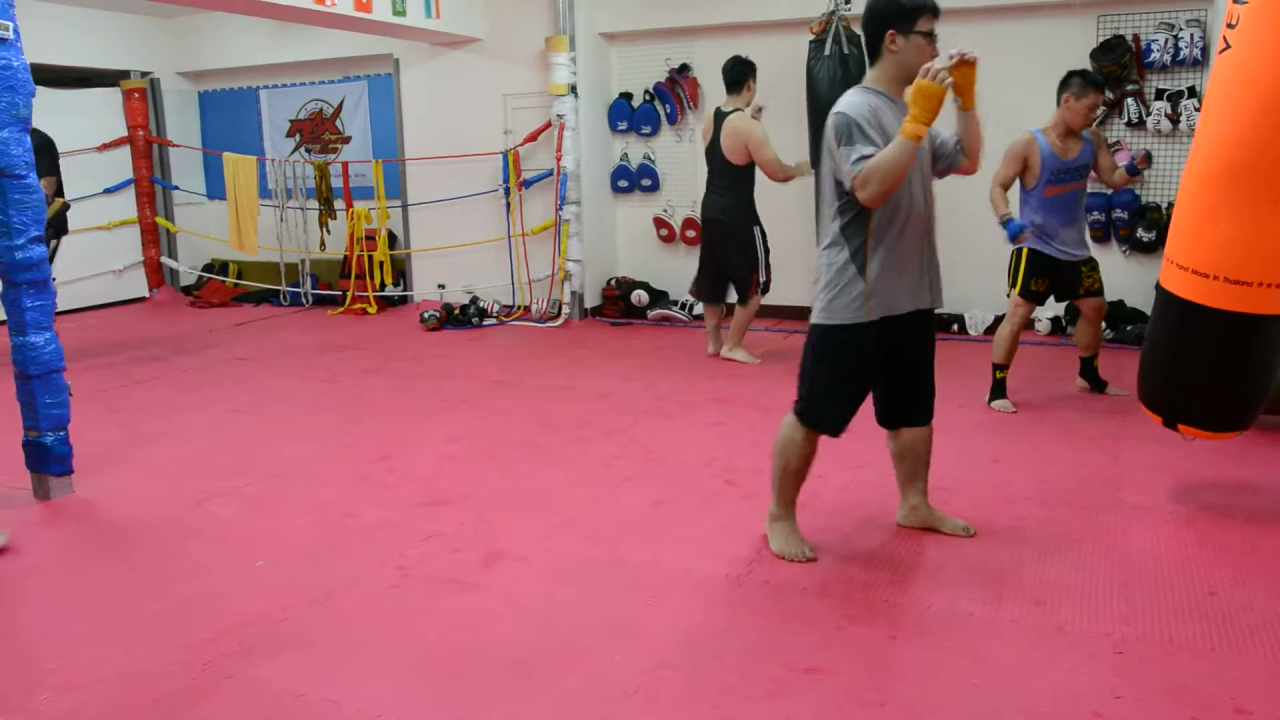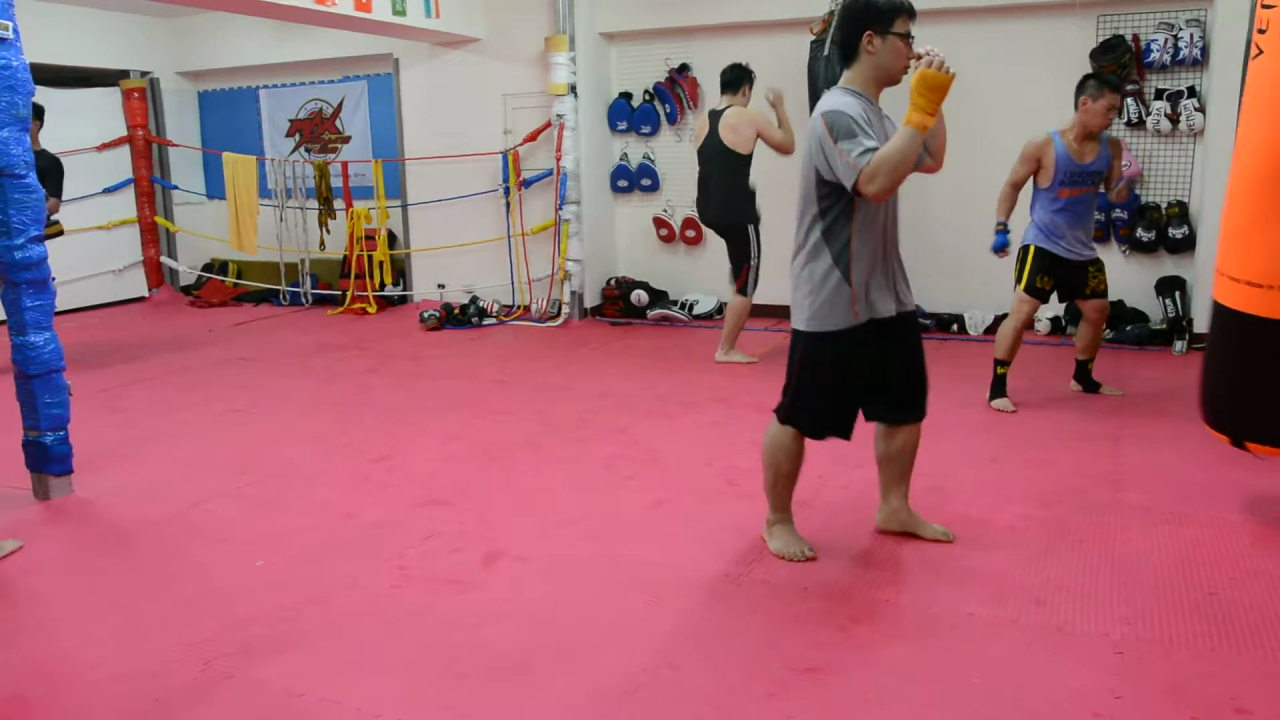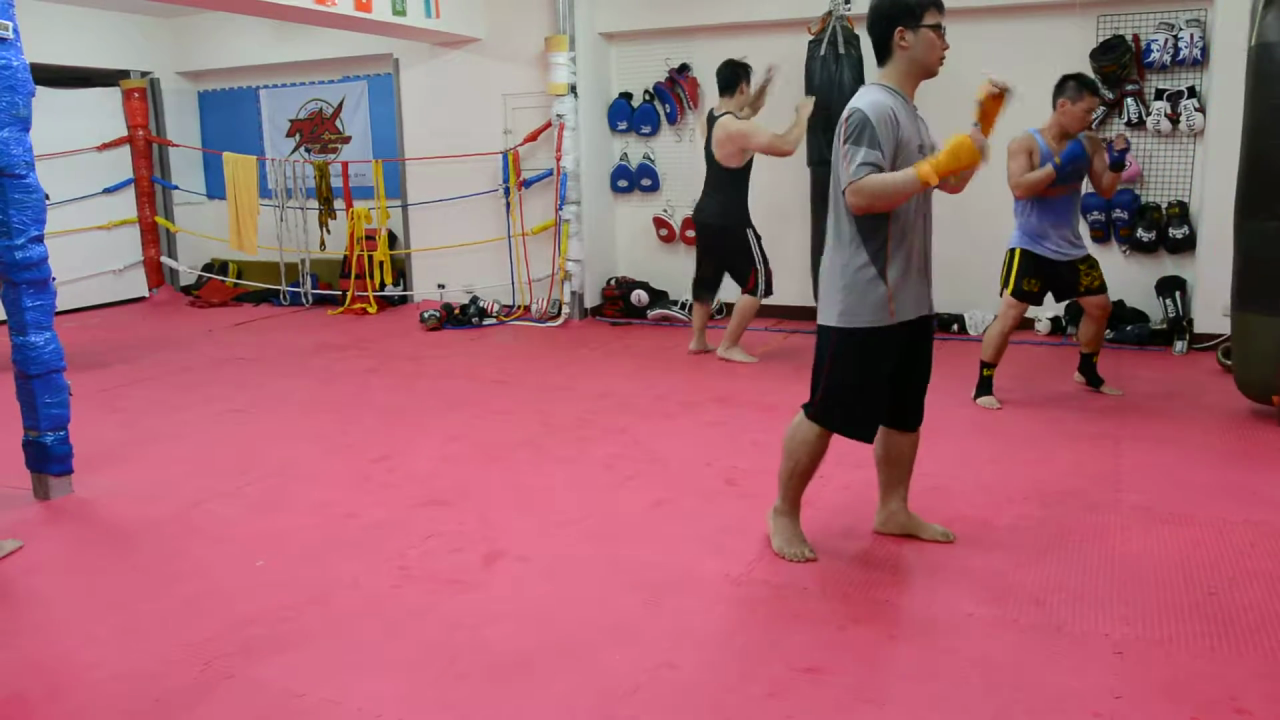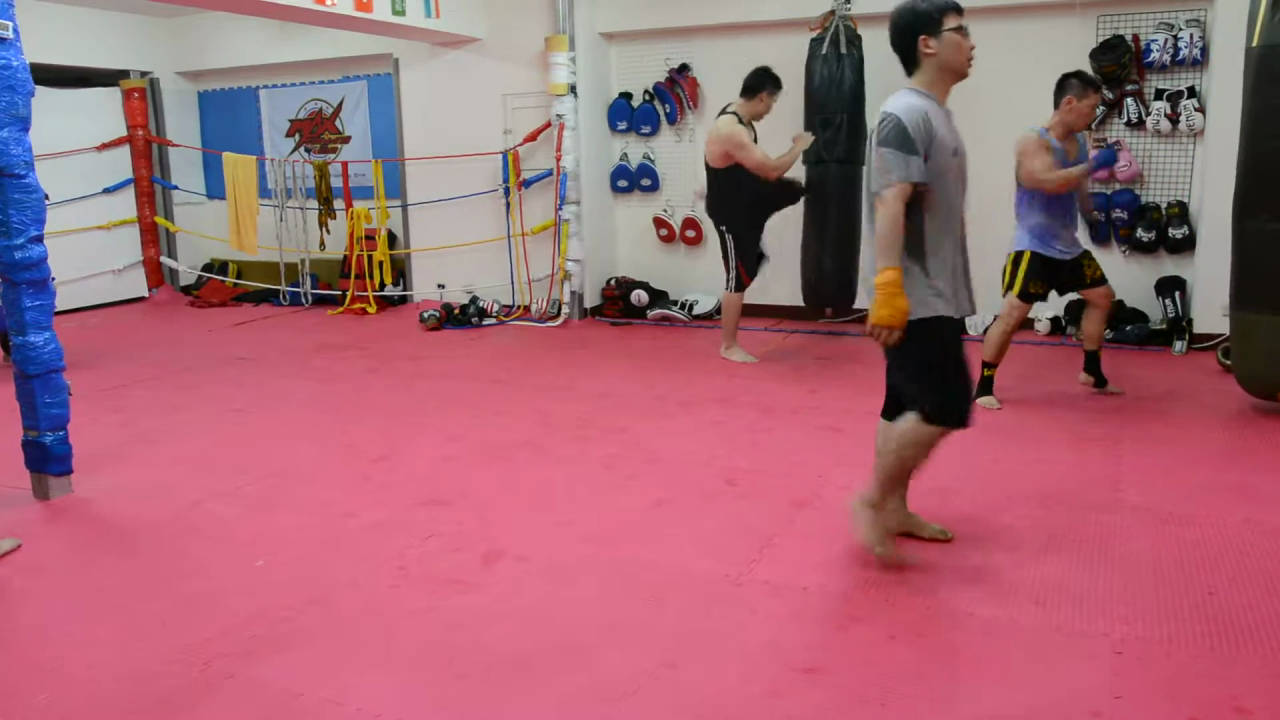
dt=0.4s
person 1, frame 1
left shoulder: (911, 112)
right shoulder: (853, 112)
left elbow: (966, 161)
right elbow: (871, 189)
left wrist: (965, 96)
right wrist: (919, 120)
left hip: (909, 295)
right hip: (853, 300)
left knee: (913, 409)
right knee: (814, 413)
left ankle: (915, 504)
right ankle: (780, 518)
person 1, frame 2
left shoulder: (876, 114)
right shoulder: (837, 113)
left elbow: (930, 161)
right elbow: (875, 182)
left wrist: (934, 103)
right wrist: (920, 111)
left hip: (886, 295)
right hip: (832, 302)
left knee: (906, 406)
right knee: (798, 416)
left ankle: (895, 510)
right ankle: (778, 520)
person 1, frame 3
left shoulder: (910, 113)
right shoulder: (869, 110)
left elbow: (952, 183)
right elbow: (860, 195)
left wrist: (983, 125)
right wrist: (936, 165)
left hip: (909, 299)
right hip: (861, 301)
left knee: (905, 413)
right knee: (827, 412)
left ankle: (894, 511)
right ankle: (784, 512)
person 1, frame 4
left shoulder: (939, 116)
right shoulder: (904, 116)
right elbow: (891, 205)
left wrist: (954, 294)
right wrist: (888, 286)
left hip: (940, 296)
right hip: (915, 298)
left knee: (908, 406)
right knee: (941, 409)
left ankle: (893, 509)
right ankle: (873, 503)
person 2, frame 1
left shoulder: (1093, 141)
right shoulder: (1028, 145)
left elbow: (1112, 179)
right elbow: (997, 187)
left wrist: (1134, 168)
right wrist: (1008, 220)
left hip: (1076, 248)
right hip: (1036, 247)
left knee: (1095, 308)
right knee: (1018, 314)
left ankle: (1089, 375)
right ankle: (997, 389)
person 2, frame 2
left shoulder: (1110, 147)
right shoulder: (1042, 145)
left elbow: (1115, 189)
right elbow: (1012, 185)
left wrist: (1121, 192)
right wrist: (1001, 228)
left hip: (1082, 249)
right hip: (1043, 245)
left knee: (1097, 311)
right knee: (1022, 312)
left ankle: (1083, 378)
right ankle: (997, 388)
person 2, frame 3
left shoulder: (1089, 144)
right shoulder: (1025, 142)
left elbow: (1105, 190)
right elbow: (1019, 189)
left wrist: (1117, 162)
right wrist: (1061, 163)
left hip: (1071, 248)
right hip: (1030, 247)
left knee: (1099, 306)
right knee: (1010, 314)
left ankle: (1087, 372)
right ankle: (983, 386)
person 2, frame 4
left shoulder: (1080, 141)
right shoulder: (1032, 142)
right elbow: (1050, 182)
right wrist: (1094, 164)
left hip: (1068, 246)
right hip: (1034, 247)
left knee: (1103, 298)
right knee: (1013, 315)
left ankle: (1092, 372)
right ankle: (984, 386)
person 3, frame 1
left shoulder: (711, 120)
right shoulder: (749, 128)
right elbow: (776, 173)
right wrist: (799, 169)
left hip: (711, 211)
right hip: (738, 216)
left knee: (712, 280)
right knee: (756, 284)
left ankle: (714, 342)
right ankle: (732, 346)
person 3, frame 2
left shoulder: (703, 121)
right shoulder: (748, 117)
right elbow: (788, 146)
right wrist: (779, 108)
left hip: (707, 209)
right hip: (735, 211)
right knee: (745, 283)
right ankle: (726, 349)
person 3, frame 3
left shoulder: (713, 118)
right shoulder: (737, 129)
left elbow: (749, 110)
right elbow: (786, 147)
left wrist: (765, 85)
right wrist: (803, 114)
left hip: (706, 215)
right hip: (731, 219)
left knee: (708, 279)
right knee: (757, 284)
left ankle: (698, 339)
right ankle: (728, 346)
person 3, frame 4
left shoulder: (738, 115)
right shoulder: (729, 132)
right elbow: (771, 170)
right wrist: (799, 146)
left hip: (749, 193)
right hip: (729, 211)
left knee: (792, 191)
right knee: (739, 278)
right ankle: (729, 346)
